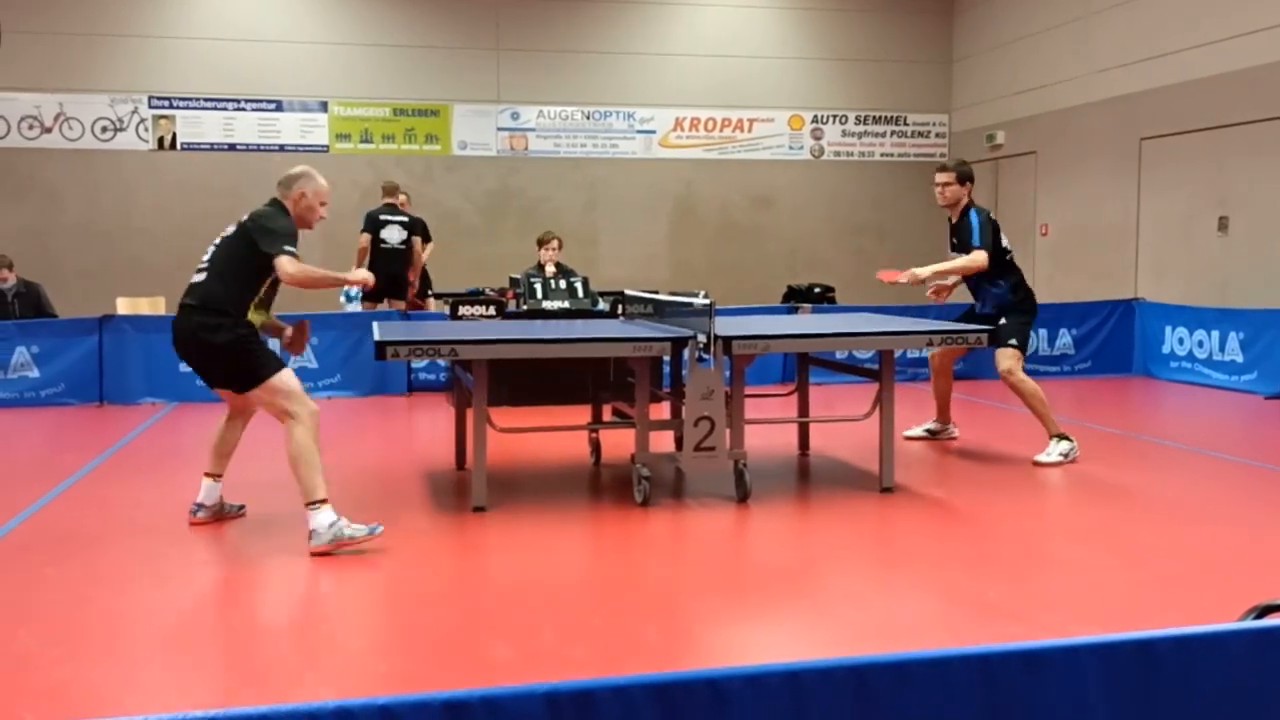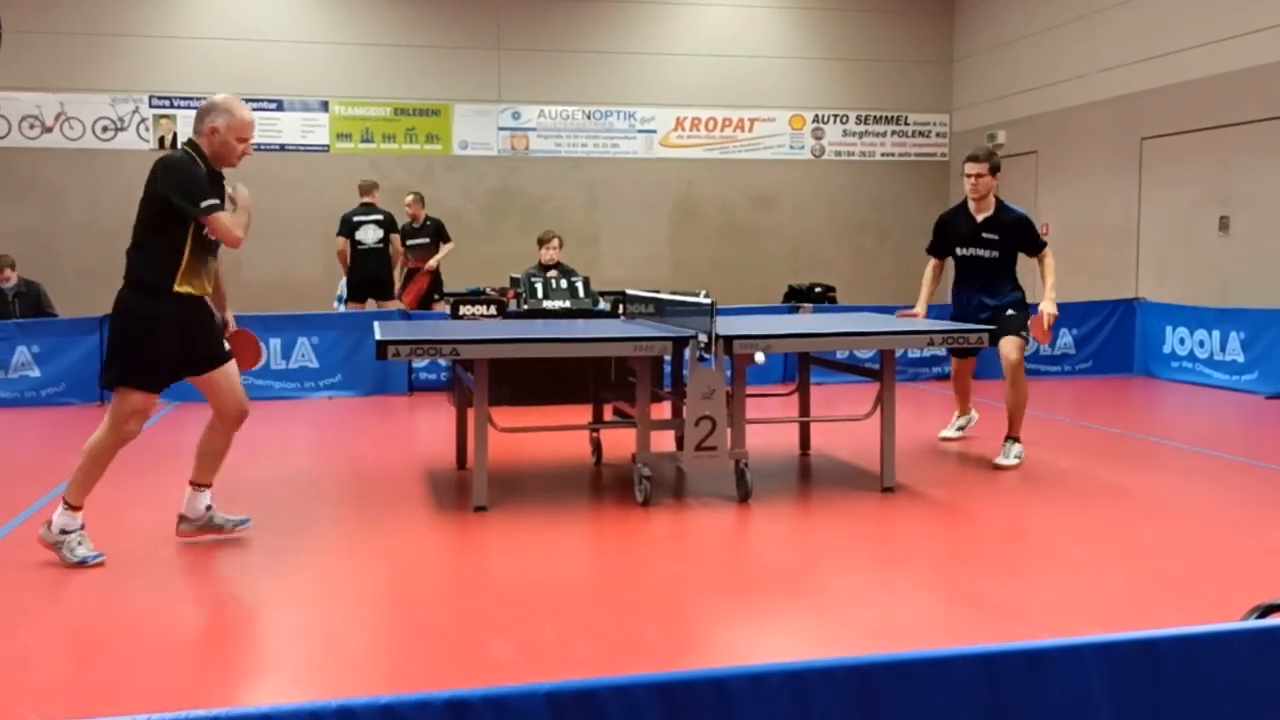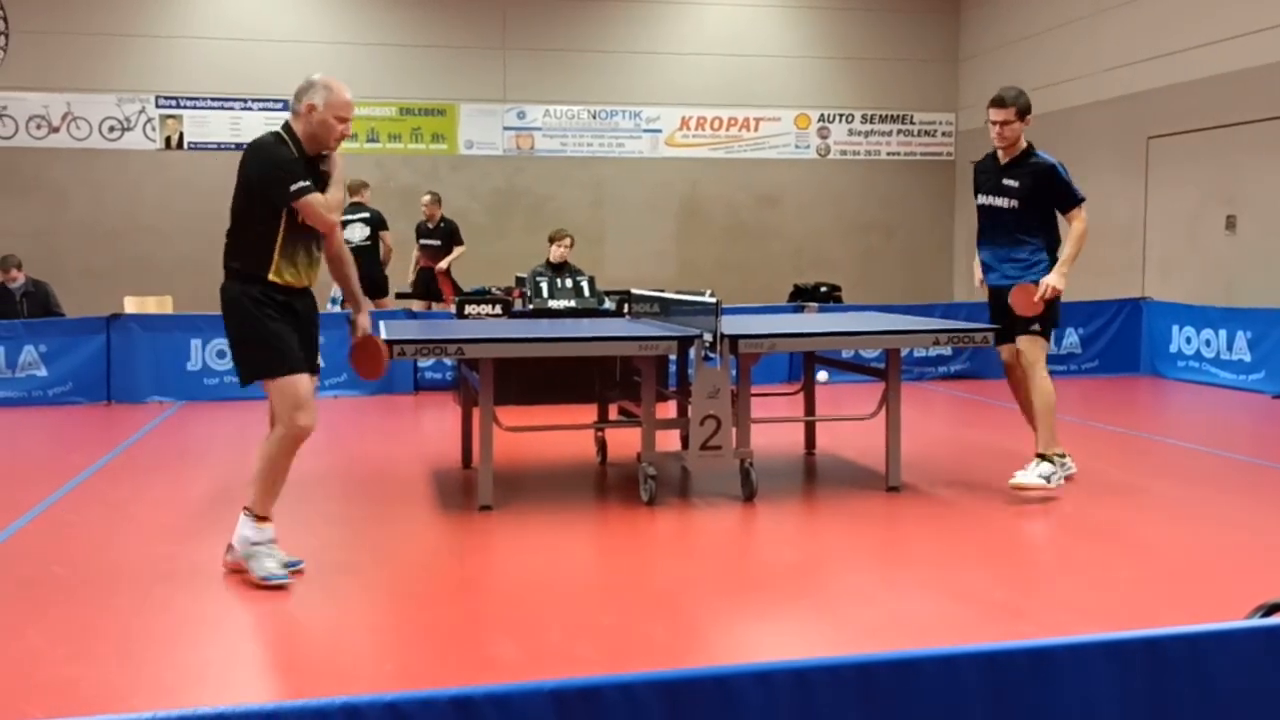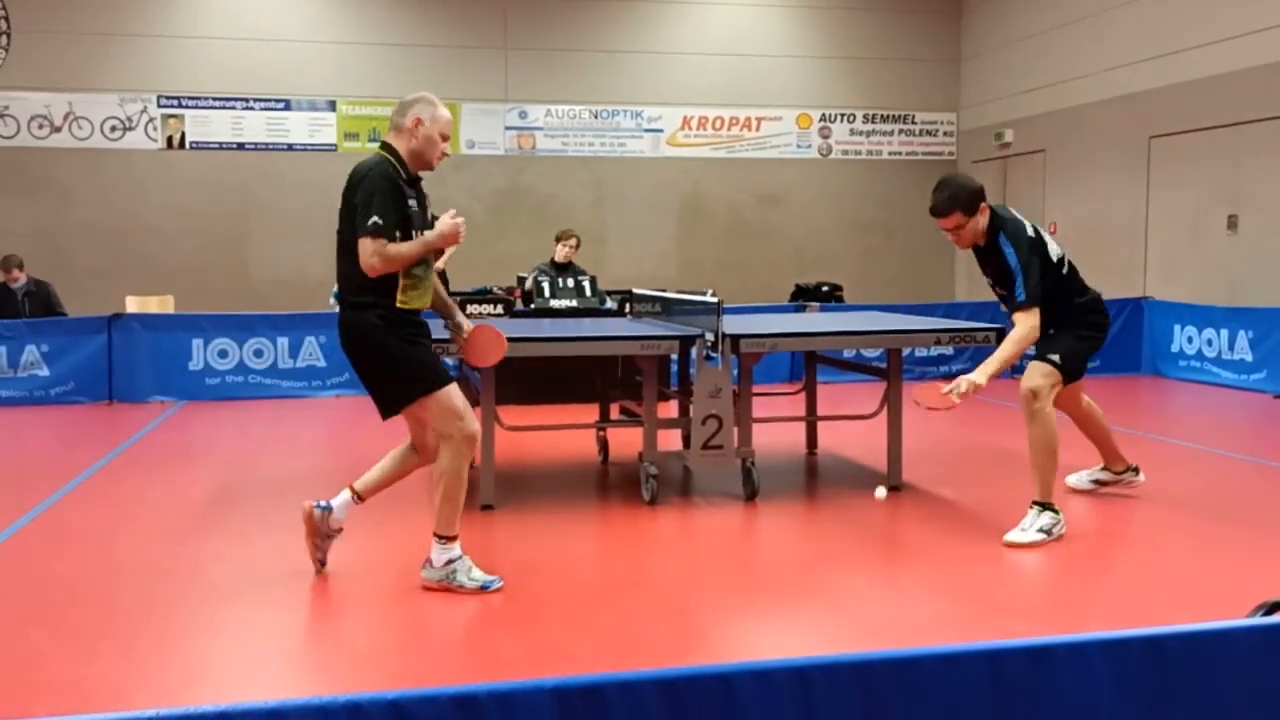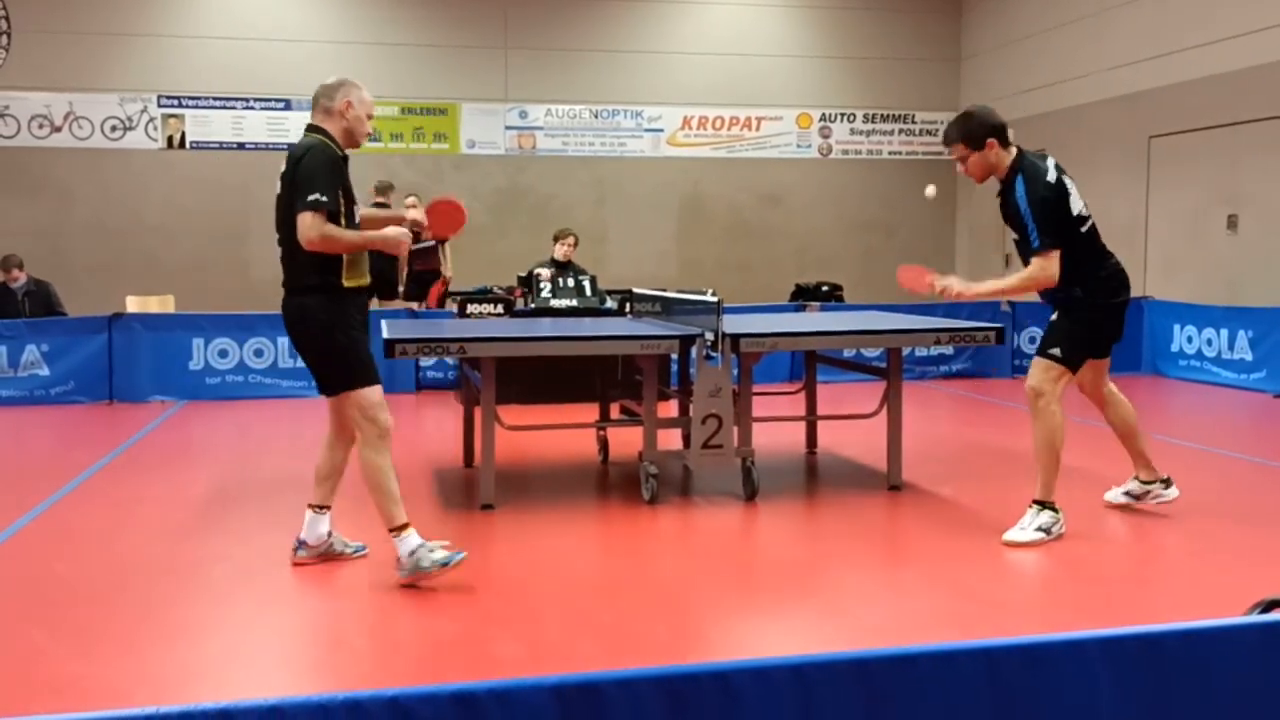
dt=0.5s
person 1, frame 1
left shoulder: (259, 225)
right shoulder: (277, 224)
right elbow: (290, 272)
left wrist: (278, 331)
right wrist: (349, 278)
left hip: (198, 329)
right hip: (218, 334)
left knee: (243, 405)
right knee: (301, 414)
left ankle: (207, 500)
right ankle: (323, 522)
person 1, frame 2
left shoulder: (209, 176)
right shoulder: (179, 169)
right elbow: (232, 235)
left wrist: (223, 306)
right wrist: (242, 204)
left hip: (189, 311)
right hip: (150, 310)
left knee: (233, 408)
right knee: (125, 424)
left ankle: (196, 509)
right ankle: (64, 523)
person 1, frame 3
left shoulder: (317, 164)
right shoulder: (268, 153)
left elbow: (333, 242)
right elbow: (324, 220)
left wrist: (359, 308)
right wrist: (336, 174)
left hip: (297, 302)
right hip: (256, 301)
left knee: (287, 426)
right knee: (296, 421)
left ankle: (251, 537)
right ankle: (256, 536)
person 1, frame 4
left shoulder: (412, 185)
right shoulder: (375, 177)
right elbow: (374, 262)
left wrist: (454, 317)
right wrist: (436, 238)
left hip: (399, 326)
right hip: (378, 327)
left knee: (428, 445)
right knee: (461, 430)
left ankle: (334, 511)
right ankle: (444, 560)
person 1, frame 5
left shoulder: (317, 156)
right shoulder: (318, 156)
right elbow: (312, 235)
left wrist: (393, 220)
right wrist: (385, 238)
left hip: (328, 306)
right hip: (324, 309)
left knee: (347, 425)
right knee: (375, 424)
left ankle: (314, 534)
right ankle: (406, 546)
person 2, frame 1
left shoulder: (975, 219)
right shoulder: (956, 221)
left elbow: (980, 261)
left wrist: (929, 270)
right wrist: (948, 281)
left hip: (1012, 306)
right hip: (984, 307)
left knee: (1008, 370)
right knee: (939, 357)
left ankle: (1062, 440)
right ankle: (943, 424)
person 2, frame 2
left shoulder: (1015, 220)
right shoulder: (949, 221)
left elbow: (1045, 257)
right elbow: (935, 265)
left wrist: (1049, 298)
right wrist: (922, 305)
left hip: (1007, 305)
right hip: (966, 308)
left knee: (1012, 359)
right knee: (959, 373)
left ankle: (1014, 440)
right ankle: (965, 414)
person 2, frame 3
left shoulder: (1046, 168)
right shoulder: (982, 168)
left elbow: (1078, 219)
left wrist: (1059, 270)
right wrist: (979, 261)
left hip: (1035, 280)
right hip: (999, 283)
left knee: (1032, 361)
right knee: (1012, 369)
left ankle: (1047, 462)
right ankle: (1052, 455)
person 2, frame 4
left shoulder: (1012, 247)
right shoulder: (985, 229)
left elbow: (1027, 327)
left wrist: (983, 373)
left hip: (1080, 318)
right hip: (1062, 316)
left knee: (1033, 389)
right knee: (1067, 396)
left ankle: (1046, 510)
right ankle: (1119, 468)
person 2, frame 5
left shoulder: (1025, 191)
right shoulder: (1036, 164)
left elbow: (1046, 274)
right elbow: (1066, 225)
left wrist: (975, 289)
left hip: (1087, 298)
right hip: (1102, 289)
left knee: (1042, 389)
right knee: (1096, 384)
left ankle: (1046, 511)
right ankle: (1150, 479)
